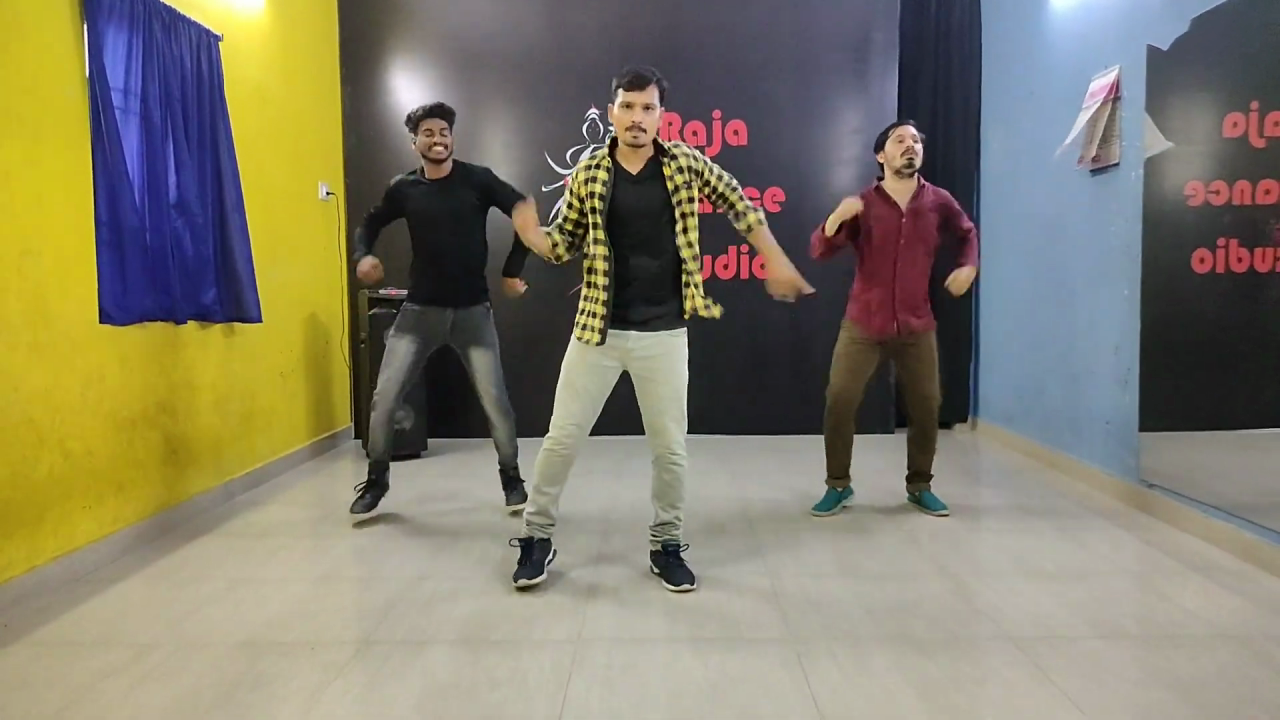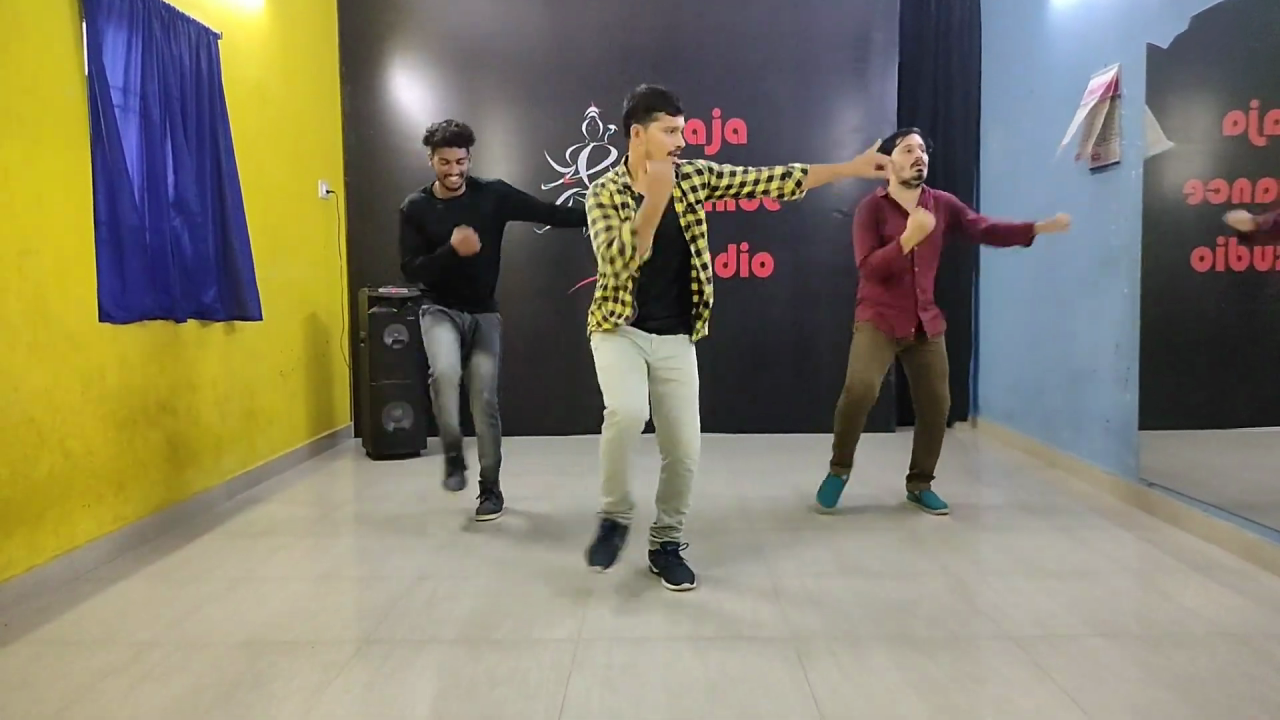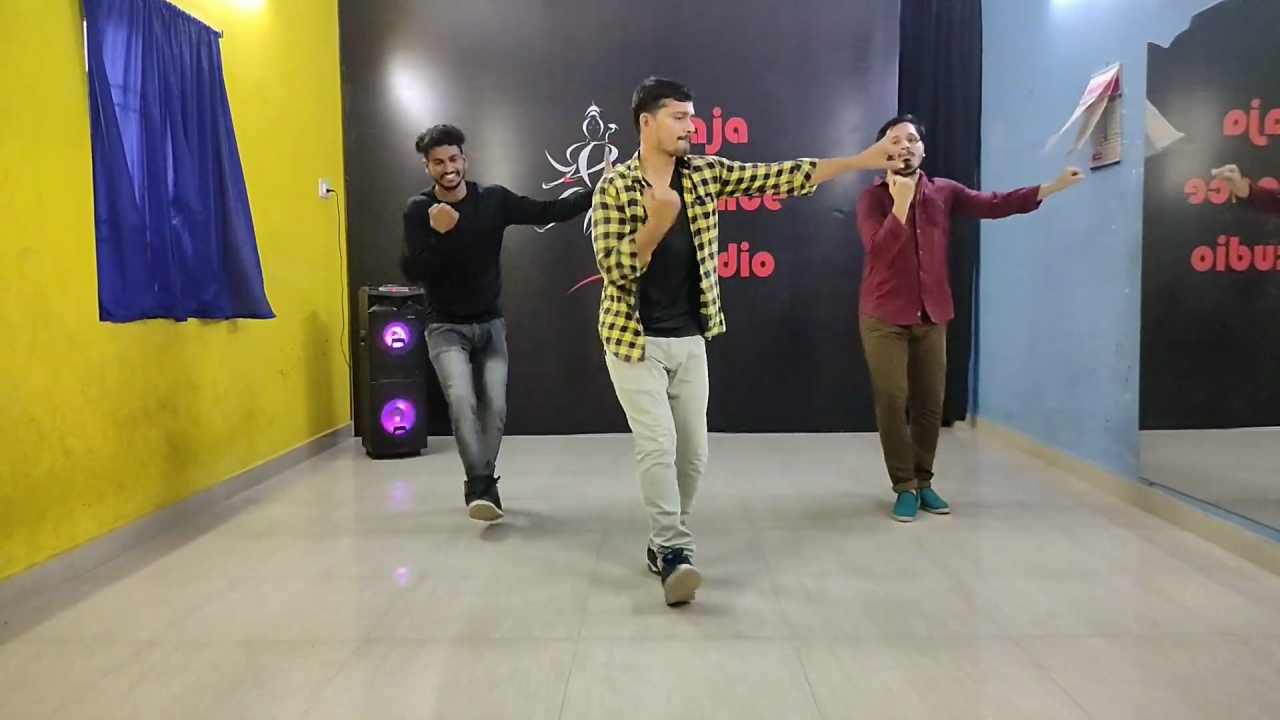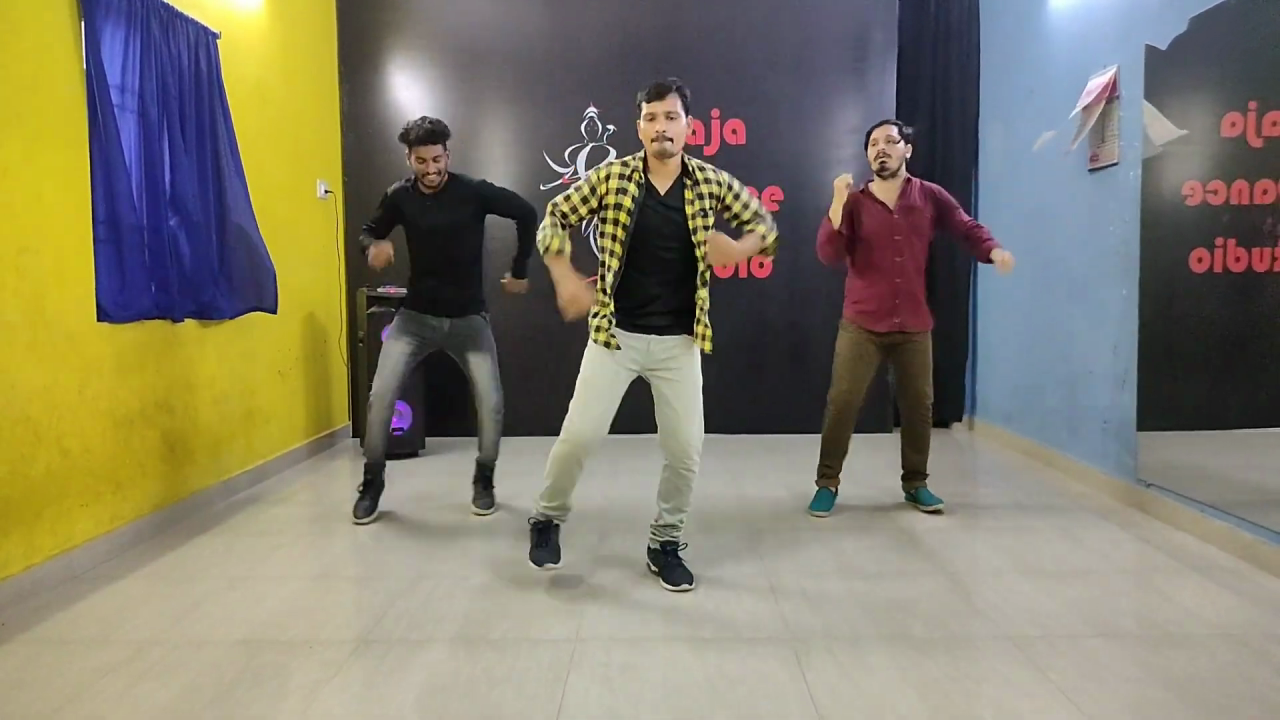
dt=0.4s
person 1, frame 1
left shoulder: (686, 164)
right shoulder: (590, 173)
left elbow: (741, 207)
right elbow: (561, 243)
left wrist: (775, 259)
right wrist: (541, 240)
left hip: (663, 333)
right hip: (598, 331)
left knee: (669, 447)
right knee: (563, 436)
left ankle: (666, 545)
right ankle: (536, 537)
person 1, frame 2
left shoulder: (694, 175)
right shoulder: (605, 191)
left elbow: (768, 181)
right elbow: (619, 265)
left wrist: (850, 168)
right wrist: (652, 203)
left hip: (675, 337)
right hip: (620, 330)
left knee: (683, 449)
right knee: (626, 417)
left ankle: (667, 540)
right ankle: (614, 516)
person 1, frame 3
left shoulder: (703, 172)
right shoulder: (615, 188)
left elbow: (777, 176)
right elbow: (618, 268)
left wrist: (860, 162)
right wrist: (654, 225)
left hip: (687, 337)
right hip: (631, 339)
left knee: (692, 450)
right knee: (657, 443)
left ankle: (671, 542)
right ankle: (668, 556)
person 1, frame 4
left shoulder: (712, 181)
right shoulder: (612, 177)
left elbow: (763, 225)
right elbow: (555, 220)
left wrist: (741, 244)
right wrist: (564, 276)
left hip: (682, 339)
right hip: (618, 334)
left knee: (685, 452)
right knee: (580, 437)
left ankle: (664, 545)
right ankle: (549, 516)
person 2, frame 1
left shoulder: (477, 180)
right shoulder: (404, 188)
left elbow: (526, 214)
right elbow: (369, 225)
left wrist: (513, 270)
right wrist: (363, 255)
left hip: (471, 309)
right hip: (420, 309)
left knee: (493, 396)
right knee: (385, 394)
left ankle: (511, 477)
right ankle: (374, 482)
person 2, frame 2
left shoulder: (493, 193)
right shoulder: (416, 207)
left elbow: (547, 213)
right elbow: (410, 270)
right wrist: (451, 248)
left hip: (483, 313)
right hip: (440, 309)
left knee: (485, 400)
right knee: (444, 373)
left ankle: (488, 486)
right ankle: (453, 457)
person 2, frame 3
left shoulder: (493, 198)
right shoulder: (418, 211)
left elbow: (547, 212)
right elbow: (413, 273)
left wrist: (597, 195)
right wrist: (434, 233)
left hip: (489, 322)
right hip: (446, 325)
left knee: (495, 409)
right knee: (461, 399)
left ankle: (483, 485)
right ankle: (478, 485)
person 2, frame 4
left shoulder: (476, 192)
right shoulder: (399, 196)
left elbow: (527, 214)
right elbow: (371, 232)
left wrist: (520, 271)
right wrist: (374, 248)
left hip: (468, 317)
right hip: (418, 315)
left knee: (490, 402)
right knee: (381, 395)
left ankle: (483, 478)
right ankle: (372, 485)
person 3, frame 1
left shoulder: (939, 201)
right shoulder: (864, 203)
left elbow: (967, 236)
right elbow: (822, 250)
left wrist: (968, 266)
right wrist: (836, 221)
left hip: (916, 325)
right hip: (865, 322)
left knee: (926, 407)
right knee: (840, 398)
left ankle: (919, 486)
right ankle: (838, 483)
person 3, frame 2
left shoulder: (942, 204)
right shoulder: (872, 209)
left elbow: (987, 231)
right elbow: (870, 266)
left wrist: (1038, 228)
right wrist: (908, 238)
left hip: (926, 325)
right hip: (877, 322)
left knee: (936, 407)
right knee: (860, 392)
left ankle: (920, 484)
right ankle: (838, 471)
person 3, frame 3
left shoulder: (943, 193)
right shoulder: (872, 200)
left elbow: (994, 205)
right elbow: (883, 251)
left wrist: (1051, 187)
right wrist: (898, 204)
left hip: (931, 317)
right hip: (882, 318)
left knee: (929, 401)
right knee: (892, 398)
left ankle: (920, 481)
right ankle: (903, 485)
person 3, frame 4
left shoulder: (932, 198)
right shoulder: (856, 204)
left elbow: (969, 230)
right elbow: (828, 255)
left wrist: (993, 251)
right wrist: (838, 204)
left hip: (915, 323)
right hip: (863, 322)
left knee: (918, 405)
right knee: (843, 400)
left ankle: (915, 484)
right ankle: (827, 483)
